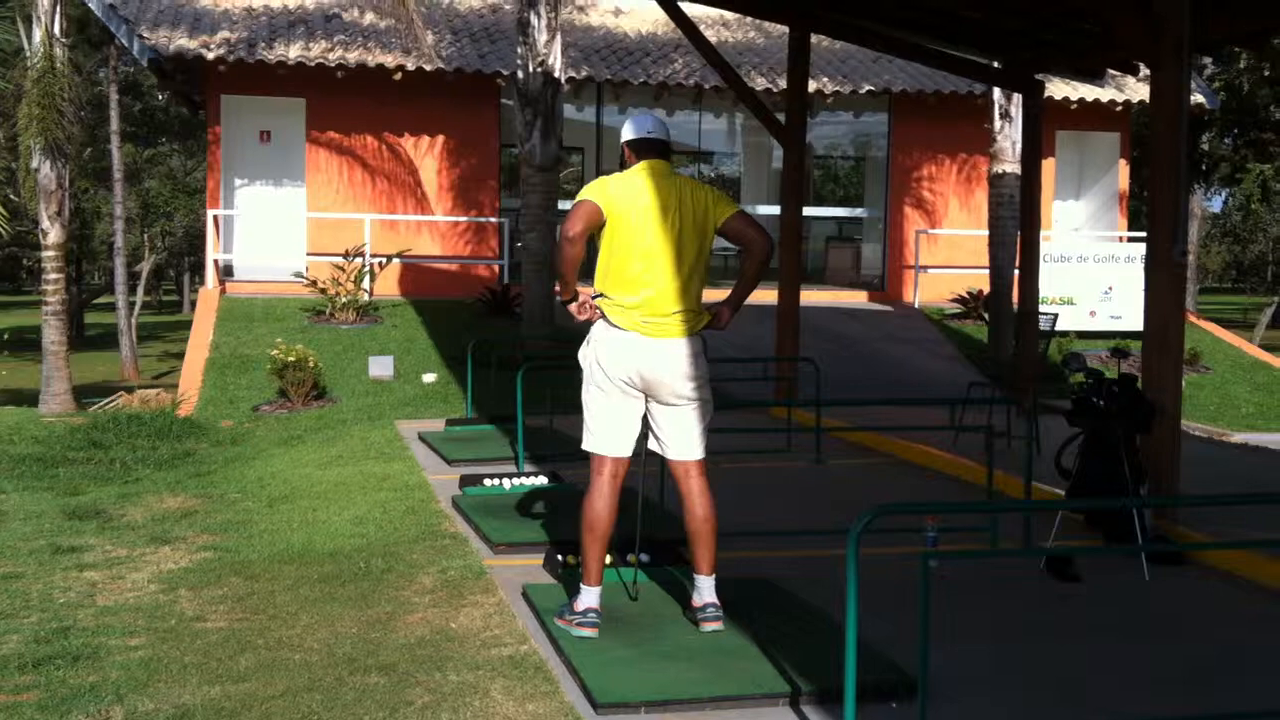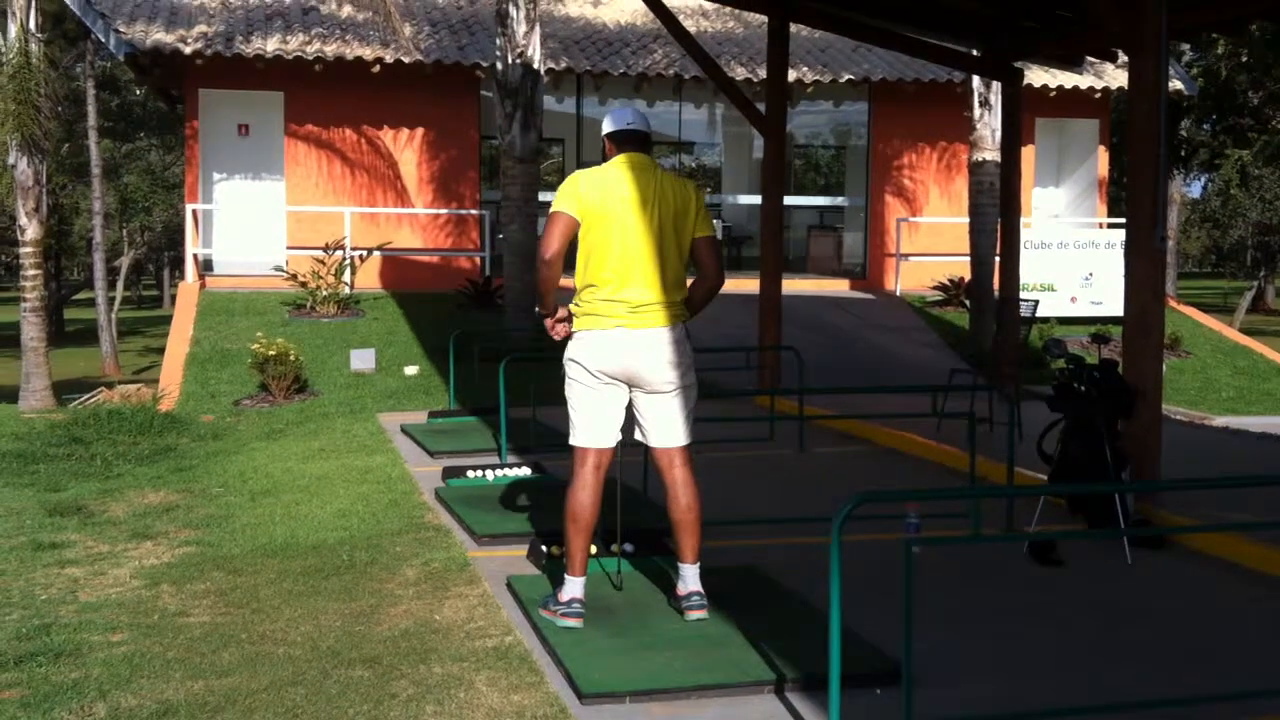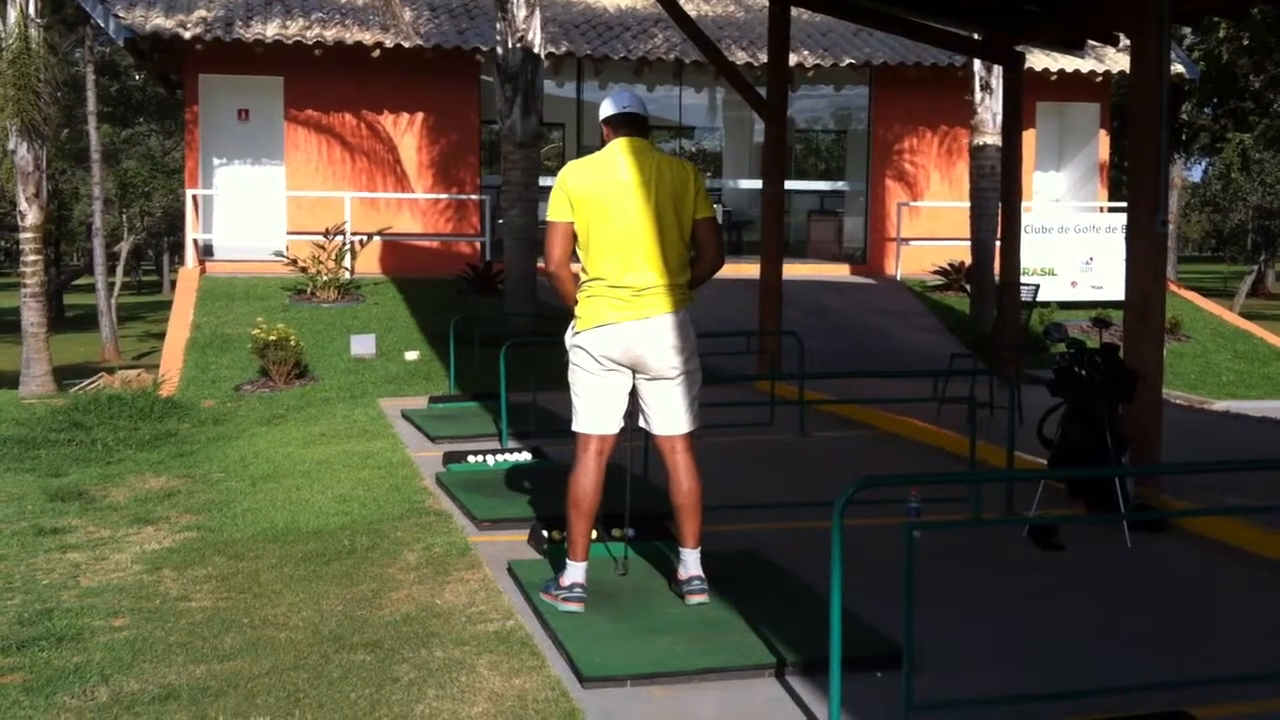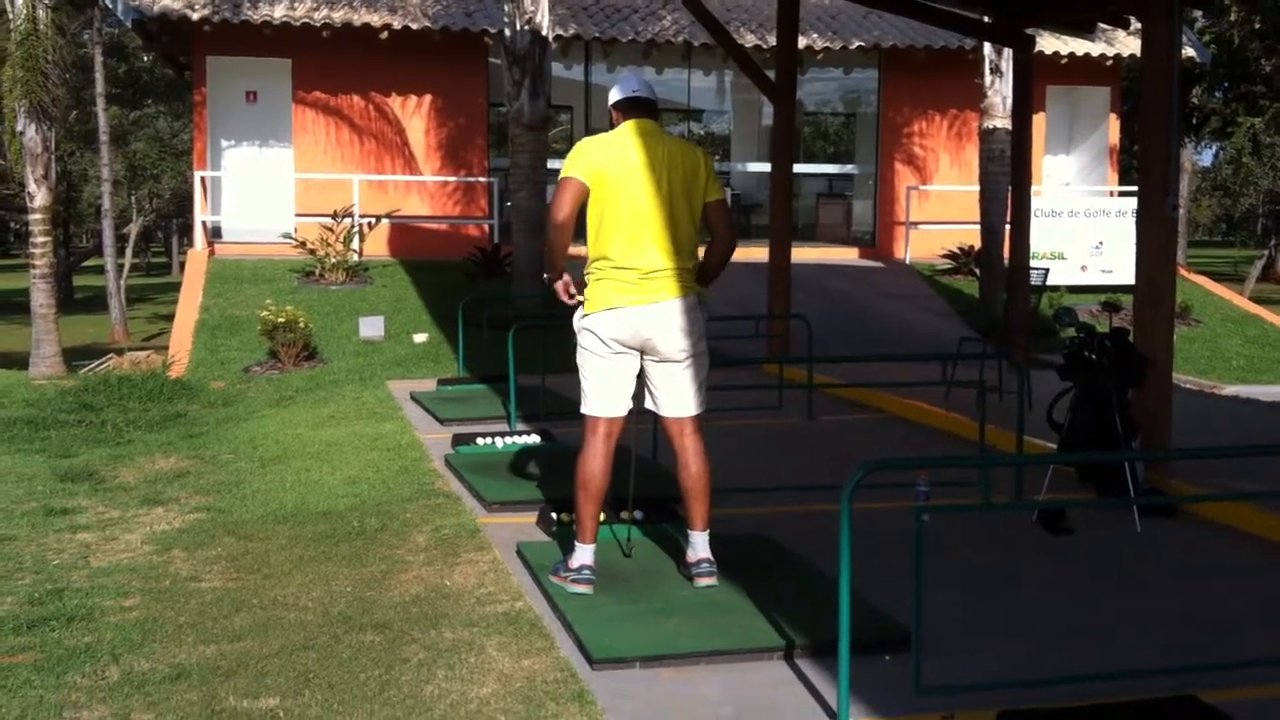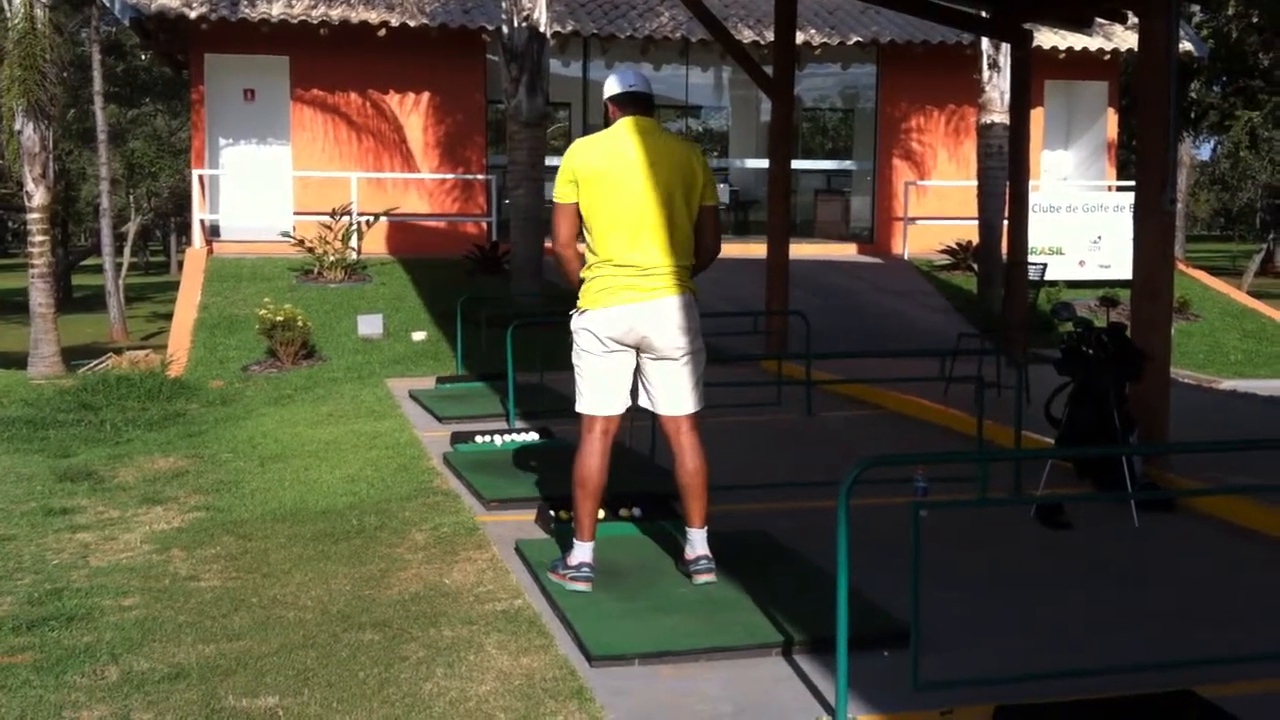
dt=1s
person 1, frame 1
left shoulder: (607, 187)
right shoulder: (702, 194)
left elbow: (572, 232)
right elbow: (761, 244)
left wrist: (569, 295)
right wrist: (730, 306)
left hip: (616, 345)
right hip: (680, 349)
left knee: (606, 473)
right knee: (691, 473)
left ankle: (588, 602)
right ankle: (706, 598)
person 1, frame 2
left shoulder: (582, 183)
right shoulder: (685, 191)
left elbow: (549, 254)
right elbow: (712, 275)
left wrist: (549, 310)
left hip: (595, 340)
right hip: (663, 339)
left knee: (589, 465)
right knee: (676, 462)
left ankle: (572, 593)
right ankle: (691, 586)
person 1, frame 3
left shoulder: (575, 174)
right shoulder: (683, 173)
left elbow: (555, 263)
right elbow: (711, 255)
left hip: (599, 328)
right hip: (667, 325)
left knee: (592, 451)
right knee: (678, 448)
left ankle: (574, 577)
right ankle: (692, 571)
person 1, frame 4
left shoulder: (591, 148)
right shoulder: (693, 156)
left elbow: (559, 218)
right elbow: (724, 238)
left wrist: (556, 274)
left hip: (608, 309)
right hip: (675, 307)
left knee: (600, 434)
right knee: (686, 431)
left ankle: (583, 559)
right ankle: (701, 553)
person 1, frame 5
left shoulder: (582, 152)
right shoulder: (689, 154)
left elbow: (563, 244)
right elbow: (709, 245)
left hip: (604, 309)
right hip: (671, 306)
left knee: (596, 431)
right knee: (682, 428)
left ankle: (581, 557)
right ankle: (698, 550)
